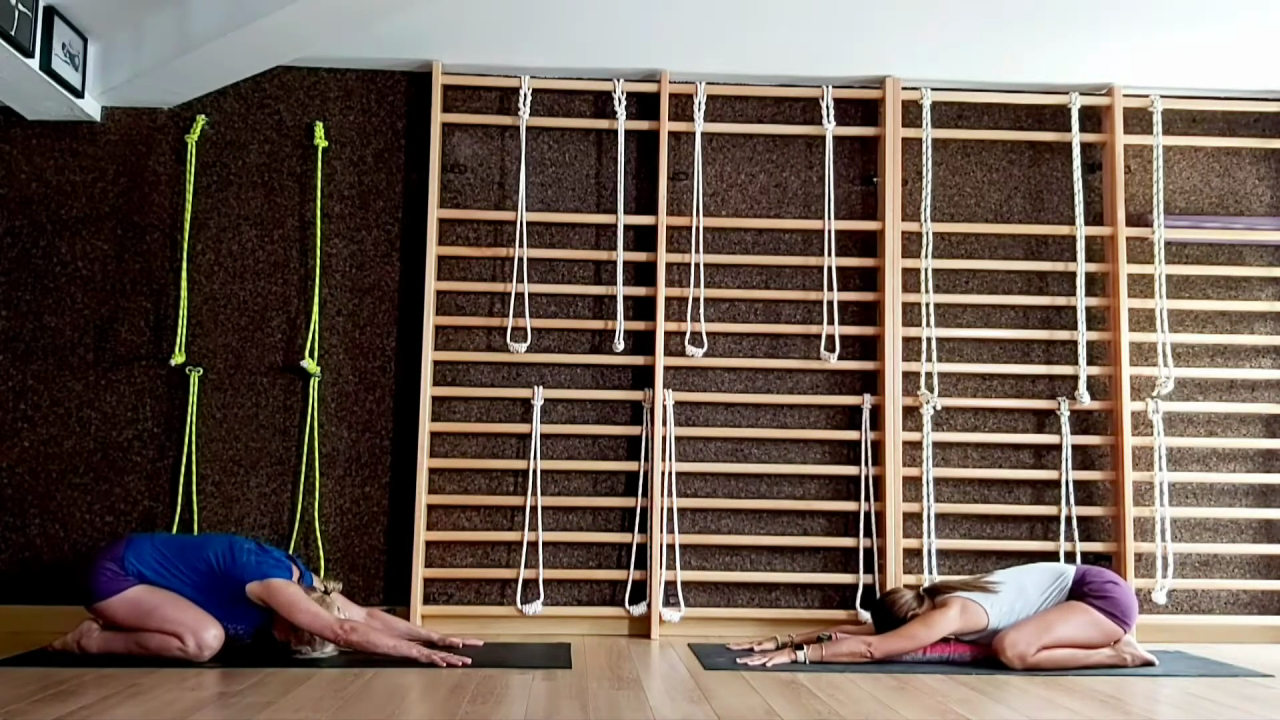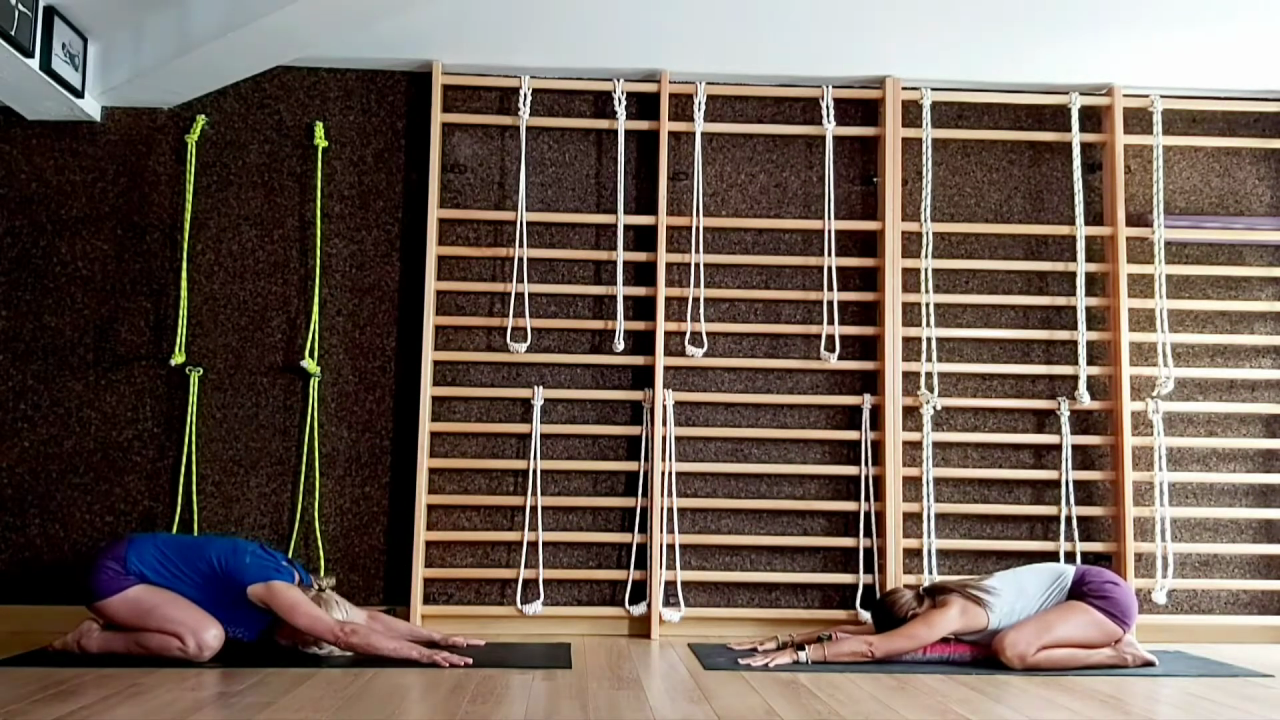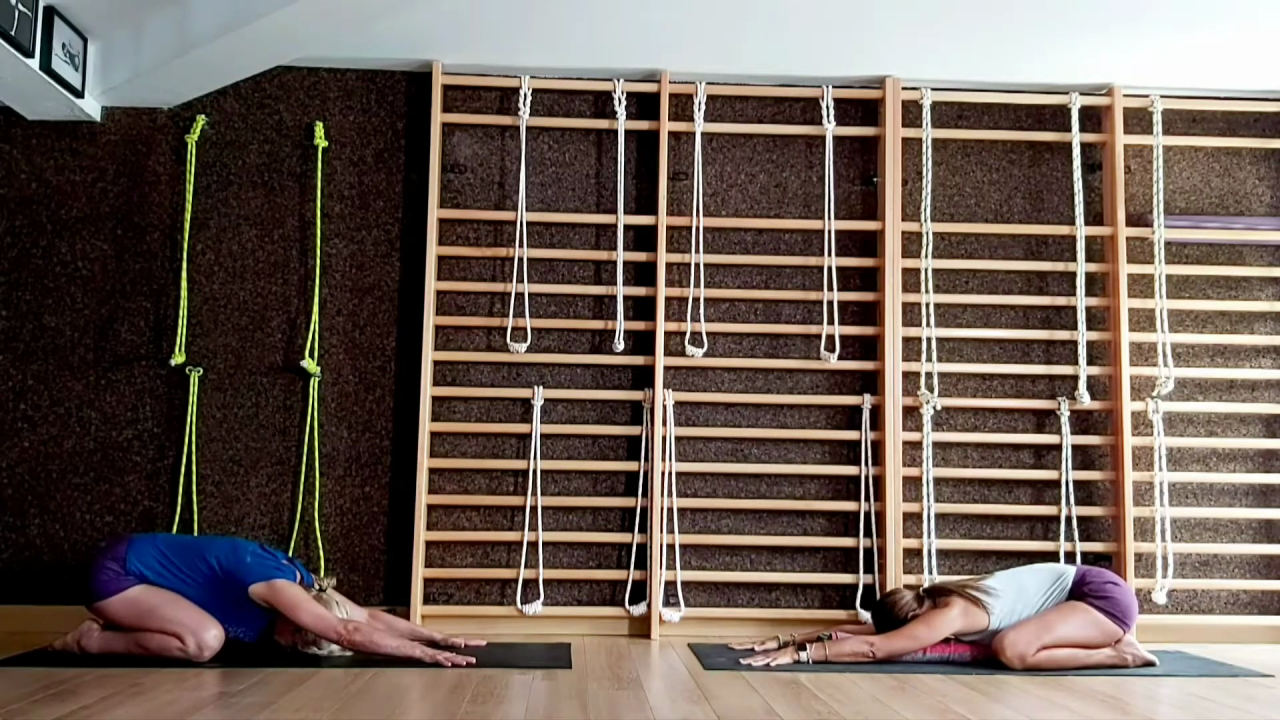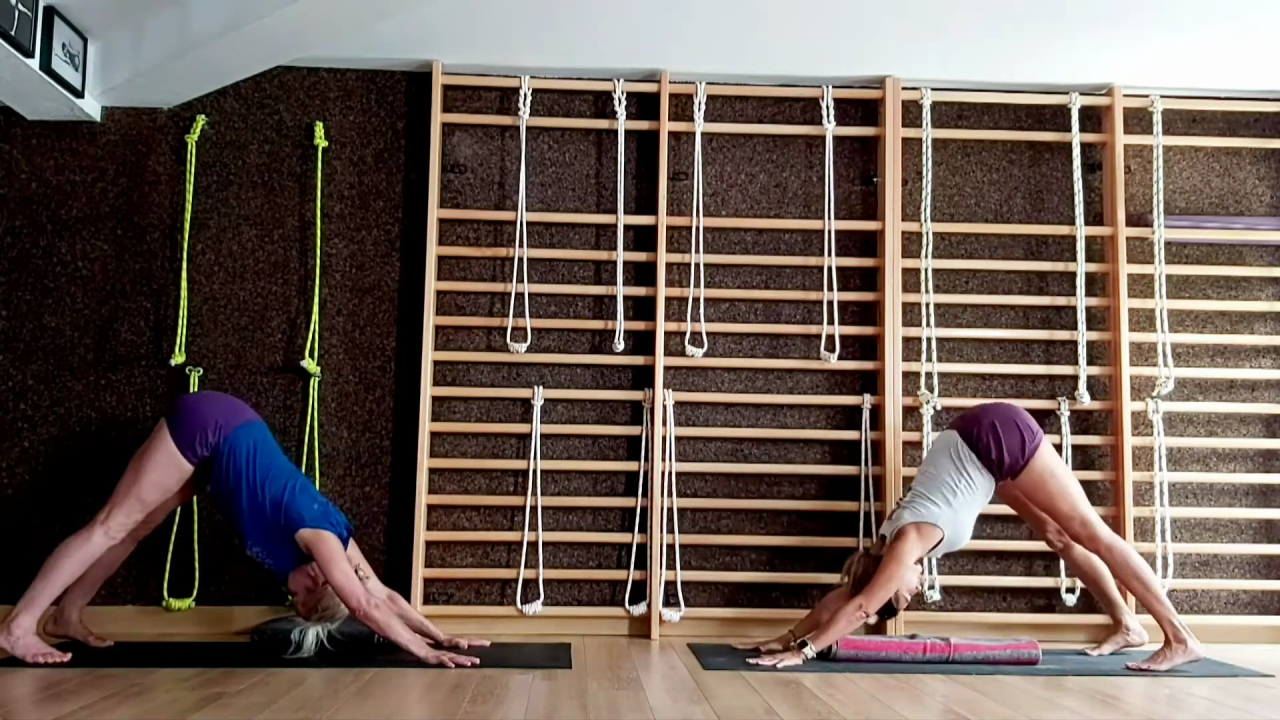
dt=0.5s
person 1, frame 1
left shoulder: (299, 579)
right shoulder: (272, 582)
left elbow: (367, 615)
right elbow: (344, 632)
left wrist: (437, 636)
right wrist: (419, 652)
left hip: (139, 565)
right hip: (115, 574)
left knee: (232, 632)
right knee: (204, 641)
left ankle: (117, 628)
right ankle: (92, 641)
person 1, frame 2
left shoulder: (297, 581)
right shoulder: (273, 586)
left elbow: (367, 617)
right elbow: (345, 635)
left wrist: (438, 637)
right wrist: (421, 653)
left hip: (140, 563)
right hip: (117, 573)
left knee: (218, 630)
right knee: (205, 641)
left ankle: (117, 626)
right ankle: (92, 640)
person 1, frame 3
left shoulder: (298, 580)
right shoulder: (273, 585)
left elbow: (367, 615)
right elbow: (348, 633)
left wrist: (440, 636)
right wrist: (425, 652)
left hip: (141, 562)
right hip: (117, 573)
left knee: (217, 630)
right knee: (205, 640)
left ankle: (120, 625)
right ankle: (92, 639)
person 1, frame 4
left shoulder: (336, 540)
right shoulder: (321, 537)
left elbow: (383, 596)
right elbow: (367, 607)
left wrist: (443, 637)
right wrist: (425, 652)
left hip: (220, 430)
right hip: (209, 424)
left knee: (136, 528)
right knee: (114, 524)
left ankle: (65, 617)
person 2, frame 1
left shoulder: (949, 614)
right shoulder: (934, 602)
left elbow: (871, 648)
right elbow: (856, 630)
left wrist: (797, 653)
right wrist: (785, 640)
left hip: (1104, 593)
right hip: (1083, 586)
left knee: (1012, 650)
left ankle: (1119, 654)
right ankle: (1109, 641)
person 2, frame 2
left shoulder: (949, 614)
right shoulder: (927, 605)
left elbow: (872, 649)
right elbow: (857, 631)
left wrist: (799, 654)
right wrist: (786, 640)
left hip: (1103, 595)
right hip: (1081, 586)
left knee: (1012, 651)
right knee: (992, 643)
left ankle: (1120, 654)
right ankle: (1109, 642)
person 2, frame 3
left shoulder: (949, 615)
right shoulder: (930, 603)
left elbow: (872, 647)
right elbow: (855, 630)
left wrist: (799, 652)
right wrist: (785, 640)
left hip: (1105, 595)
right hip: (1083, 588)
left knee: (1011, 650)
right knee: (995, 641)
left ankle: (1118, 653)
right ankle: (1106, 640)
person 2, frame 4
left shoulder: (908, 541)
right shoulder: (894, 544)
left elbow: (859, 607)
right elbow: (840, 596)
left wrist: (804, 651)
right wrist: (788, 638)
left hip: (998, 434)
right hip: (982, 438)
left knee: (1090, 532)
right knee: (1058, 535)
left ankle: (1181, 639)
right ankle: (1127, 627)
